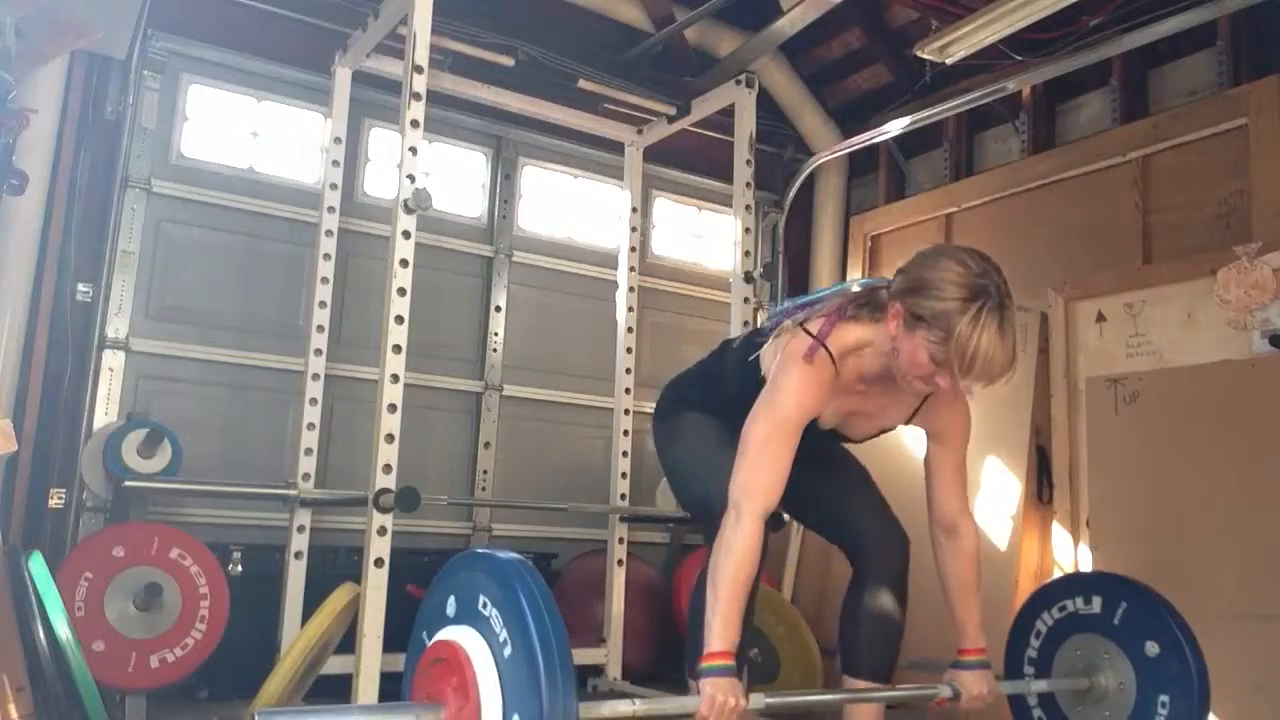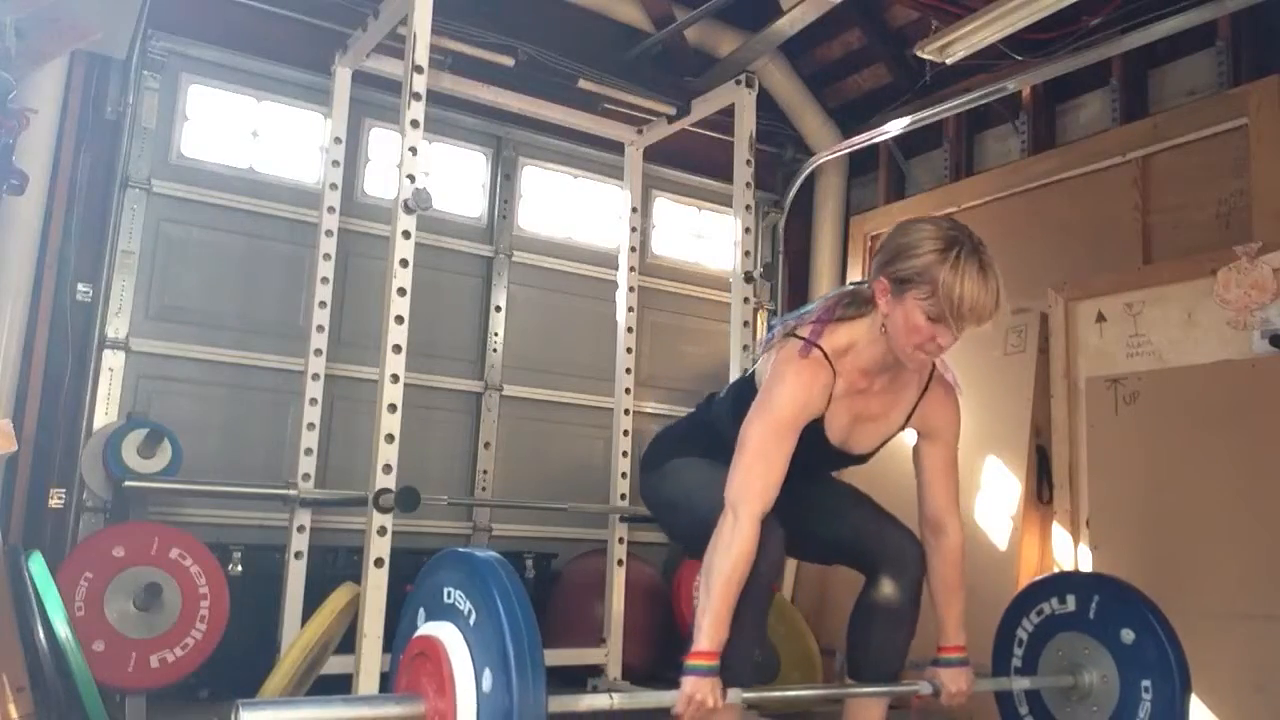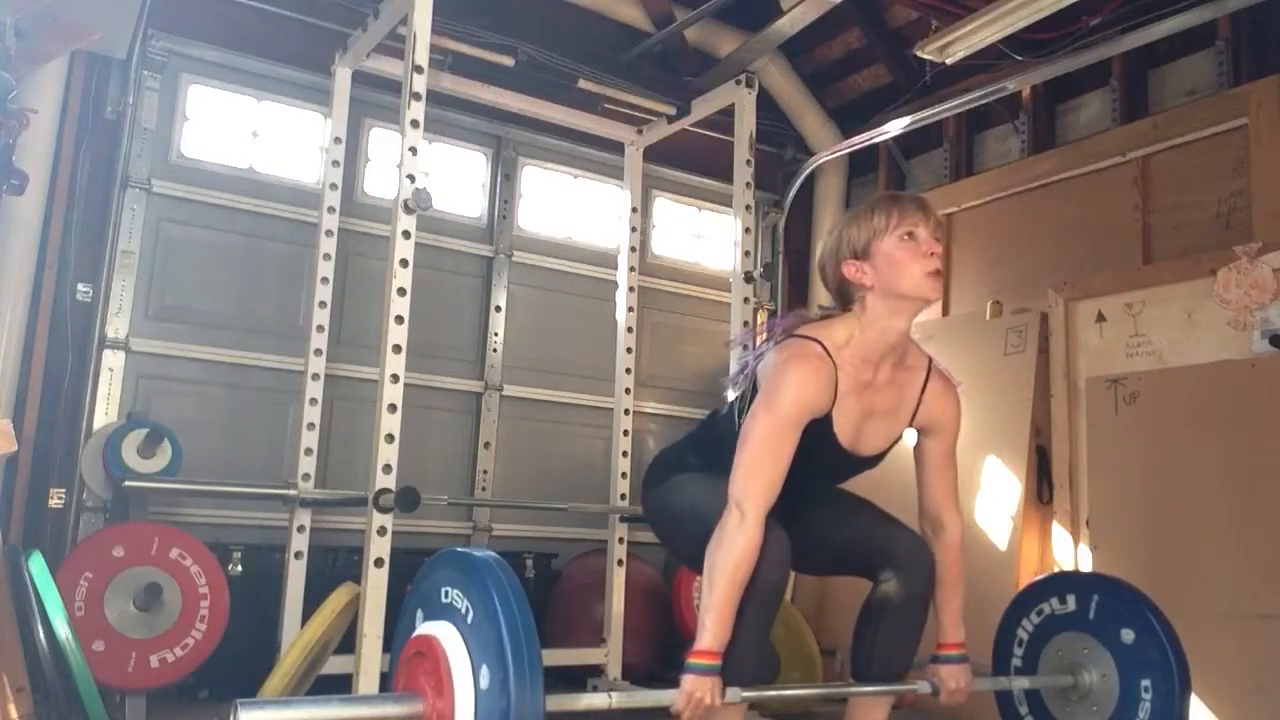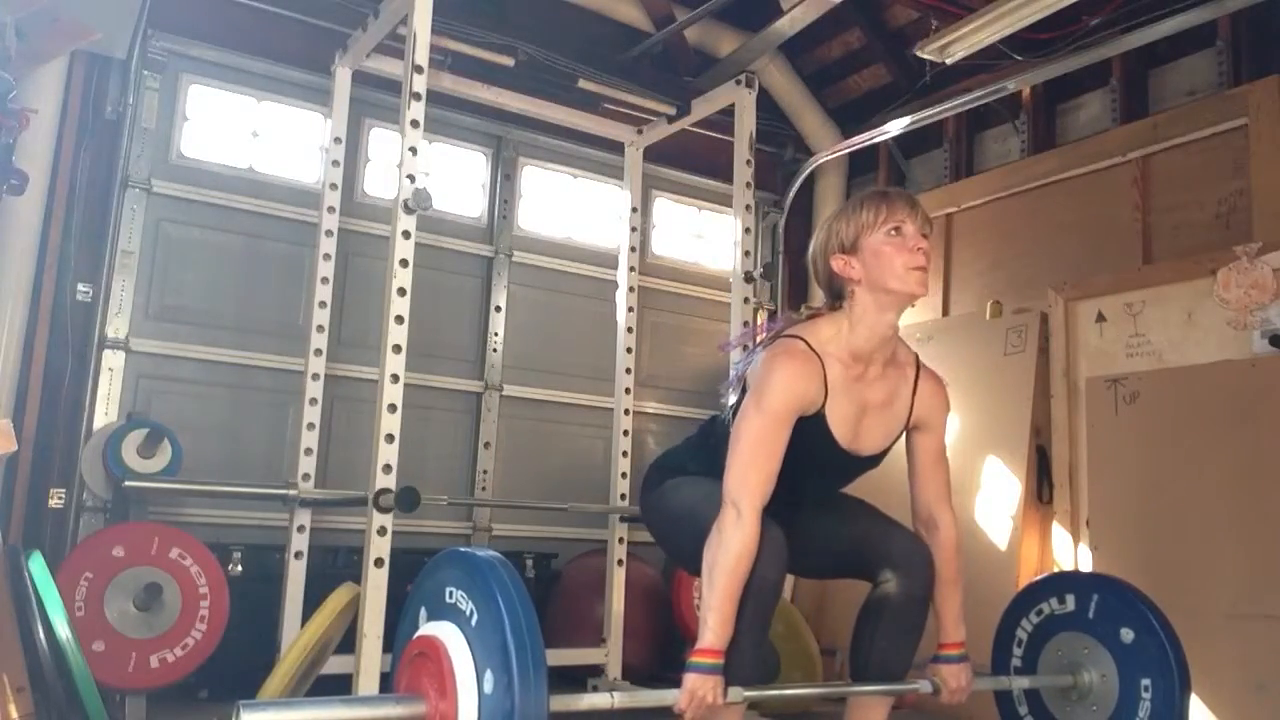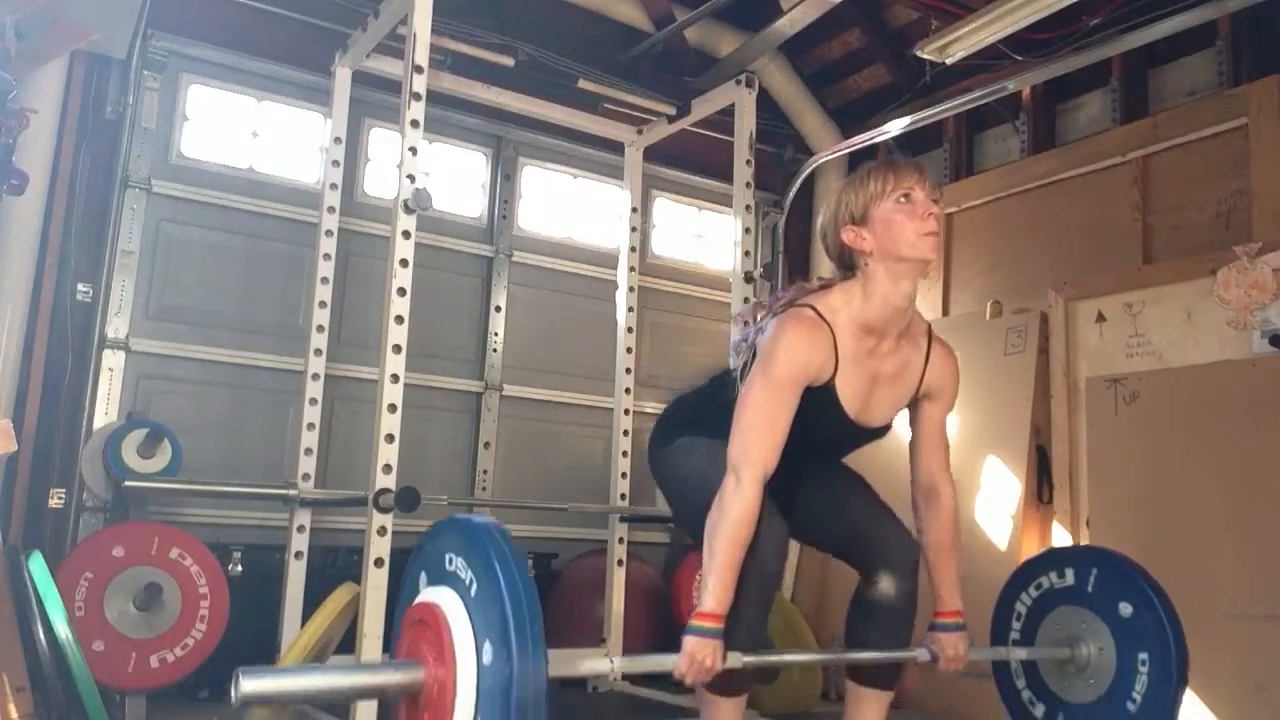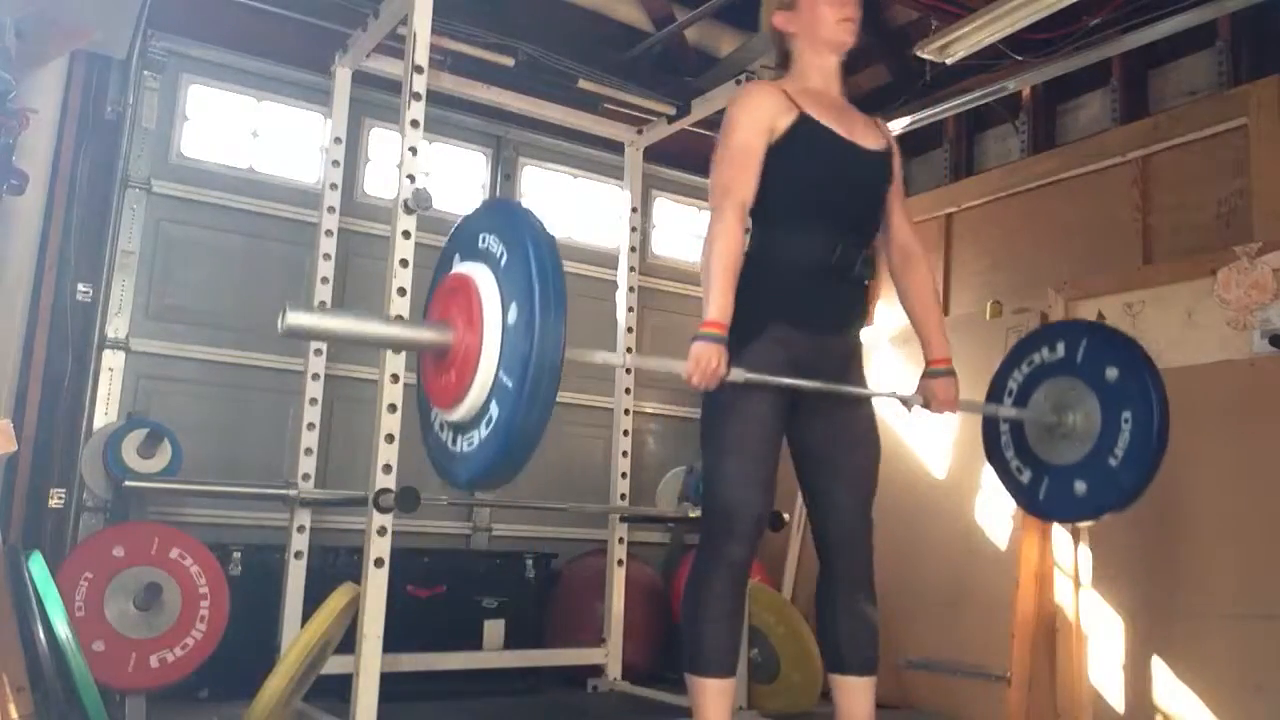
dt=0.7s
person 1, frame 1
left shoulder: (942, 404)
right shoulder: (814, 361)
left elbow: (953, 527)
right elbow: (746, 512)
left wrist: (972, 654)
right wrist: (717, 664)
left hip: (801, 441)
right hip: (701, 418)
left knee: (885, 549)
right knee: (745, 539)
person 1, frame 2
left shoulder: (935, 399)
right shoulder: (807, 366)
left elbow: (942, 527)
right elbow: (741, 515)
left wrist: (952, 651)
right wrist: (703, 660)
left hip: (791, 481)
right hip: (688, 464)
left knee: (900, 556)
right knee: (760, 545)
person 1, frame 3
left shoulder: (934, 392)
right shoulder: (807, 365)
left elbow: (943, 522)
right elbow: (744, 514)
left wrist: (951, 648)
right wrist: (705, 658)
left hip: (796, 498)
right hip: (693, 483)
left knee: (908, 559)
right knee: (765, 552)
person 1, frame 4
left shoulder: (924, 390)
right shoulder: (795, 364)
left elbow: (937, 520)
right elbow: (739, 513)
left wrist: (952, 648)
right wrist: (707, 655)
left hip: (794, 504)
right hip: (689, 489)
left knee: (907, 560)
right knee: (759, 552)
person 1, frame 5
left shoulder: (933, 360)
right shoulder: (805, 333)
left elbow: (935, 490)
right elbow: (744, 482)
left wrist: (948, 617)
right wrist: (707, 623)
left hip: (802, 461)
right hip: (700, 441)
left knee: (895, 554)
right knee: (759, 548)
person 1, frame 6
left shoulder: (877, 133)
right shoulder: (767, 102)
left elbow: (904, 249)
right elbow: (729, 216)
left wrist: (940, 363)
right wrist: (712, 331)
left hip: (835, 350)
right hip: (760, 338)
left knee: (850, 543)
right knee: (733, 531)
